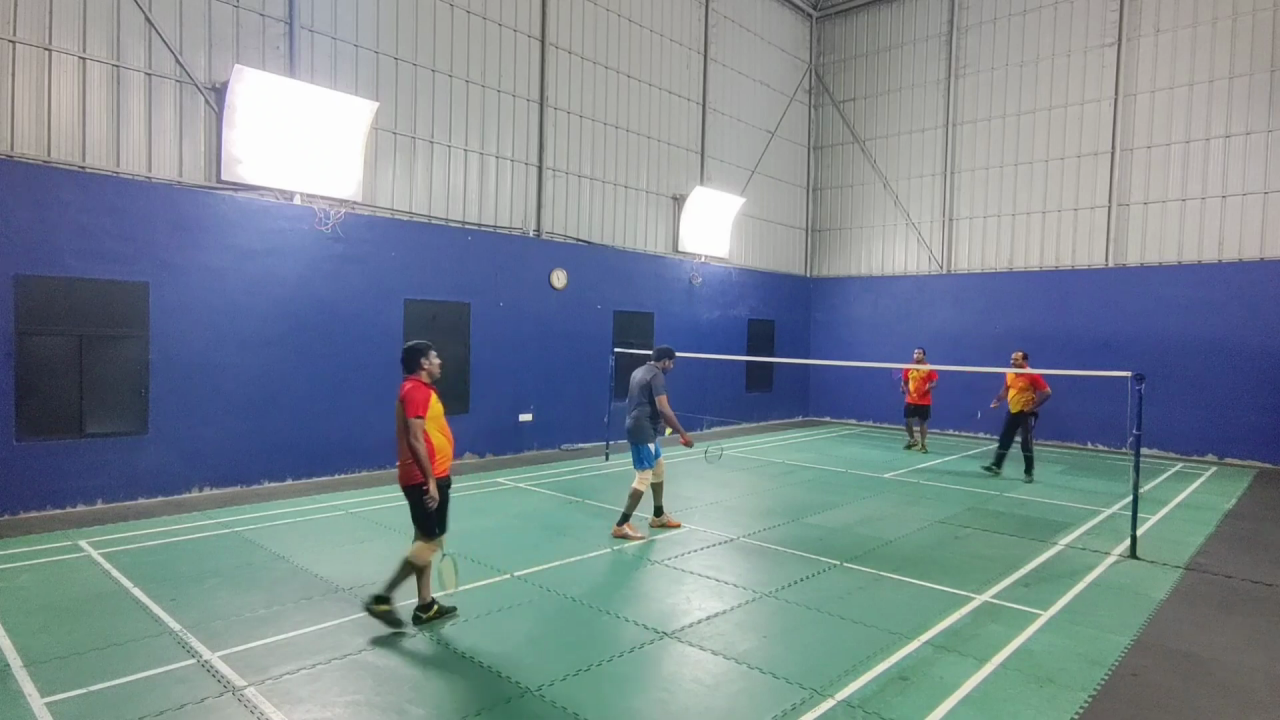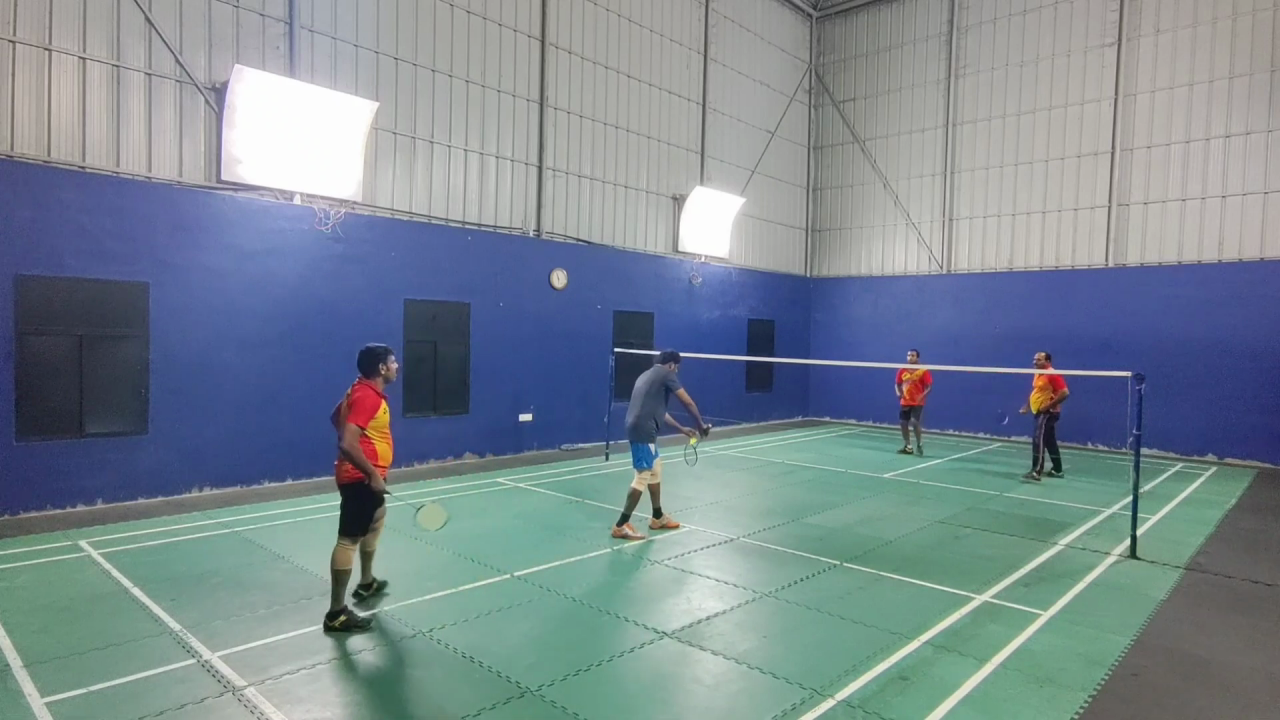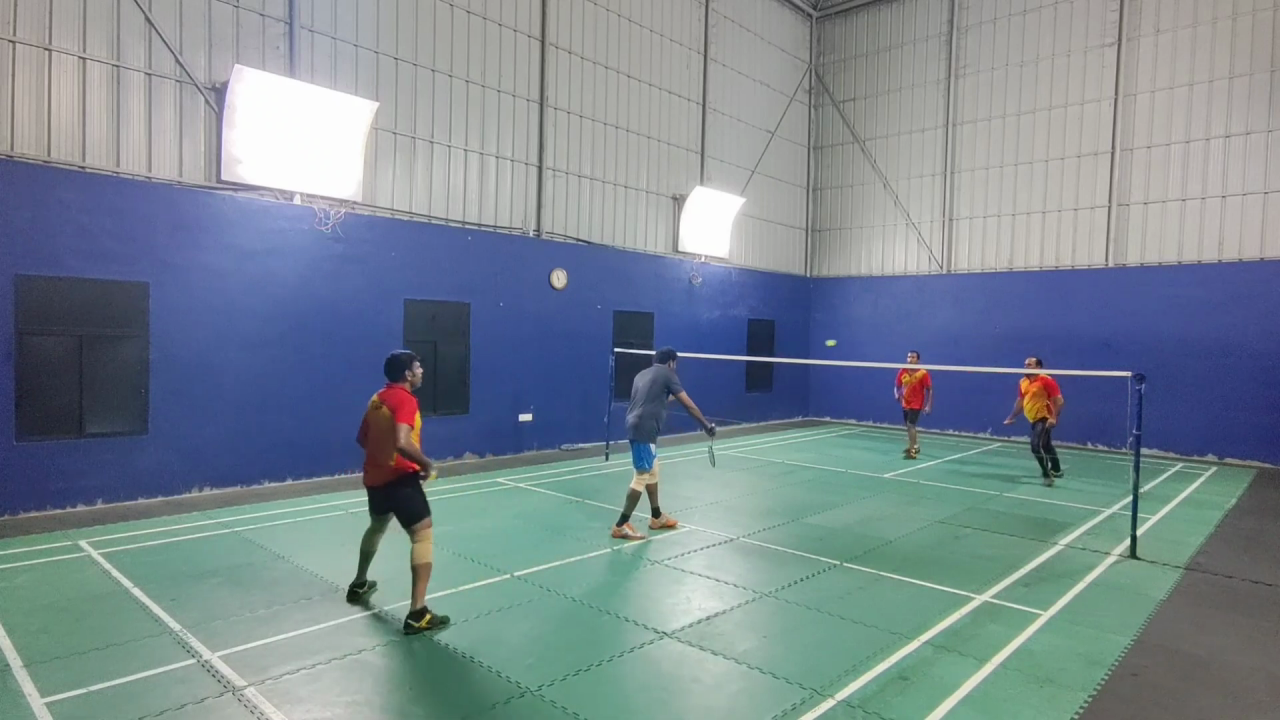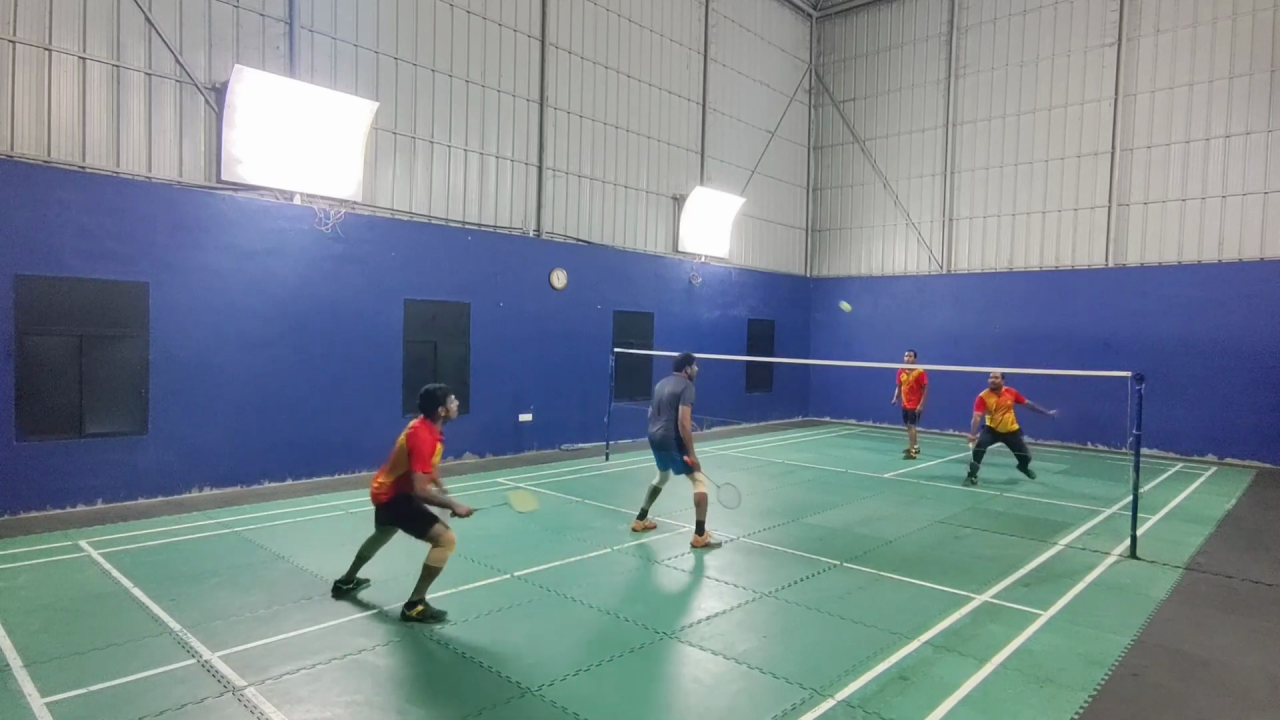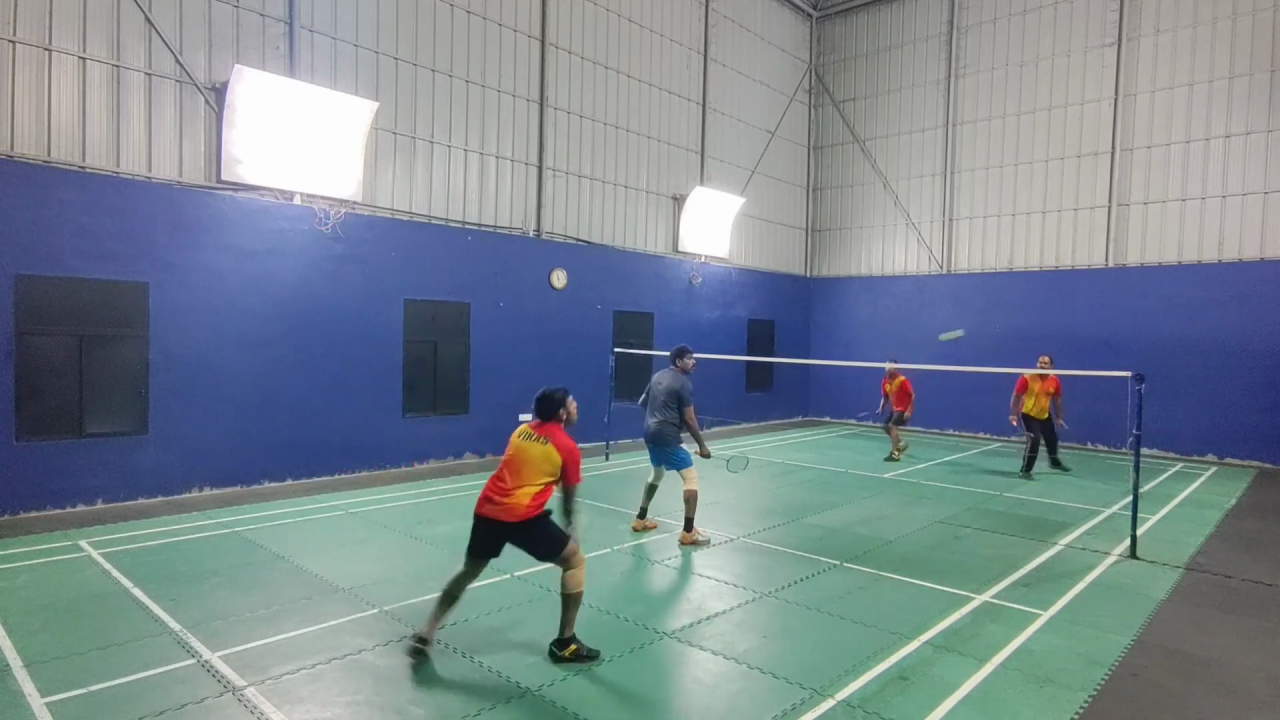
dt=0.7s
person 1, frame 1
left shoulder: (417, 390)
right shoulder: (417, 391)
right elbow: (415, 440)
right wrist: (431, 481)
left hip: (424, 477)
right hip: (425, 479)
left knee: (430, 538)
right knee: (431, 541)
left ankle: (426, 605)
right ankle: (382, 598)
person 1, frame 2
left shoulder: (361, 390)
right shoulder: (368, 398)
left elbow: (336, 418)
right elbow: (347, 444)
right wrist: (374, 475)
left hip: (360, 475)
right hip: (361, 478)
left knee: (376, 520)
right knee: (349, 540)
left ankle: (366, 583)
right ankle: (336, 613)
person 1, frame 3
left shoulder: (377, 400)
right shoulder: (404, 400)
left elbow: (362, 439)
right elbow: (403, 444)
right wrist: (426, 465)
left hip: (374, 477)
right hip: (400, 478)
left knee: (377, 527)
right knee: (423, 536)
left ankle: (359, 584)
right ankle: (417, 613)
person 1, frame 4
left shoulder: (426, 427)
right shoulder: (424, 438)
right elbow: (419, 491)
left wrist: (440, 486)
right wrist: (453, 505)
left hip: (385, 491)
right hip: (394, 496)
left knee: (383, 535)
right knee: (445, 540)
left ankle: (347, 581)
right ankle: (415, 604)
person 1, frame 5
left shoulder: (522, 430)
right shoulder: (568, 448)
right elbow: (568, 498)
right wrist: (569, 519)
left hip: (487, 510)
right hip: (524, 517)
left knee: (469, 572)
right knee: (575, 561)
left ankle: (426, 635)
right ankle: (565, 644)
person 2, frame 1
left shoulder: (639, 371)
right shoulder: (656, 376)
right elbow: (664, 409)
right wrist: (683, 433)
left hip: (639, 428)
right hip: (643, 431)
left knee: (658, 469)
right knee: (643, 477)
left ankle: (658, 515)
right ankle: (621, 525)
person 2, frame 2
left shoulder: (648, 375)
right shoulder: (665, 374)
right elbow: (687, 402)
left wrist: (681, 429)
right wrist: (701, 425)
left hip: (640, 428)
right hip: (643, 430)
left knee: (655, 470)
right knee: (642, 476)
left ankle: (658, 517)
right ankle: (621, 525)
person 2, frame 3
left shoulder: (642, 375)
right shoulder: (667, 375)
right elbow: (688, 404)
left wrist: (666, 398)
right wrist: (706, 425)
left hip: (635, 426)
right hip: (644, 429)
left knee: (652, 470)
right knee: (642, 476)
left ankle: (657, 516)
right ankle: (621, 526)
person 2, frame 4
left shoulder: (661, 384)
right shoulder: (686, 386)
right elbow: (683, 422)
right wrist: (691, 453)
left hip: (655, 437)
right hip: (671, 441)
left knee: (662, 478)
right knee: (700, 481)
left ankle: (640, 520)
right ankle: (700, 535)
person 2, frame 5
left shoulder: (657, 376)
right shoulder: (683, 383)
left elbow: (642, 402)
right elbow: (689, 420)
right wrist: (702, 445)
left hip: (650, 433)
right hip: (667, 436)
left knee: (657, 474)
right knee: (690, 477)
left ankle: (641, 519)
right ankle: (688, 532)
